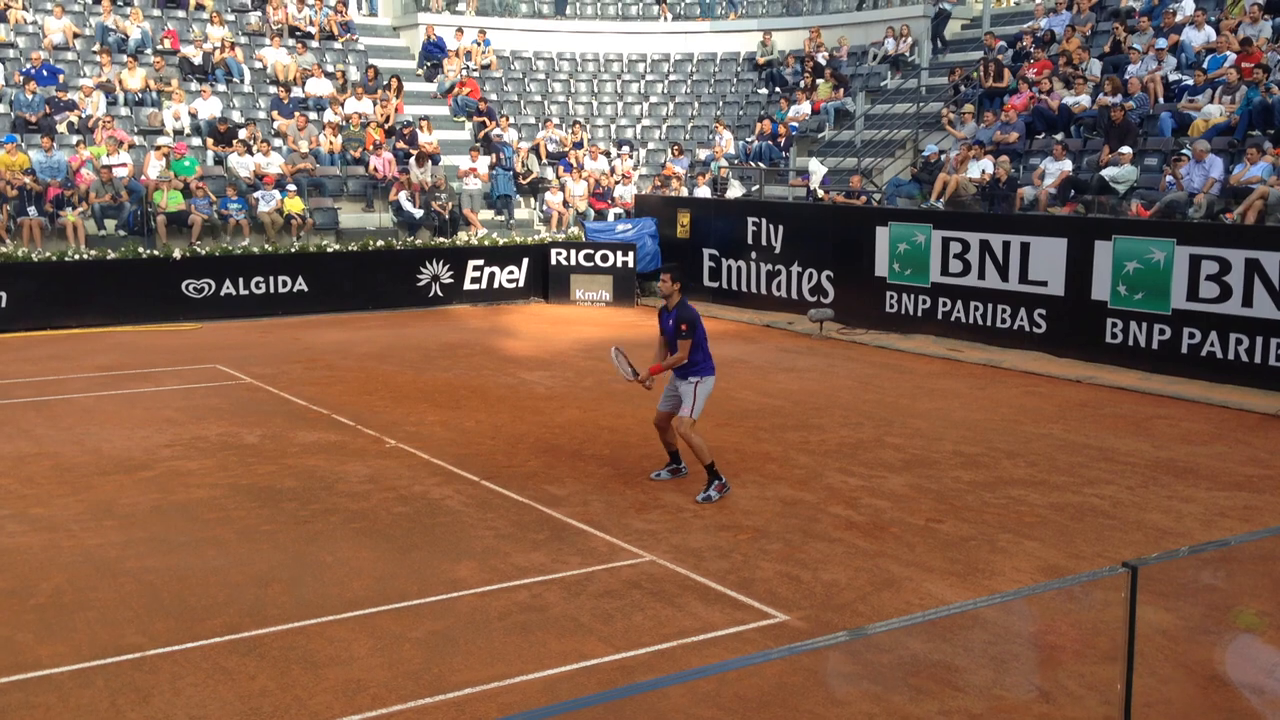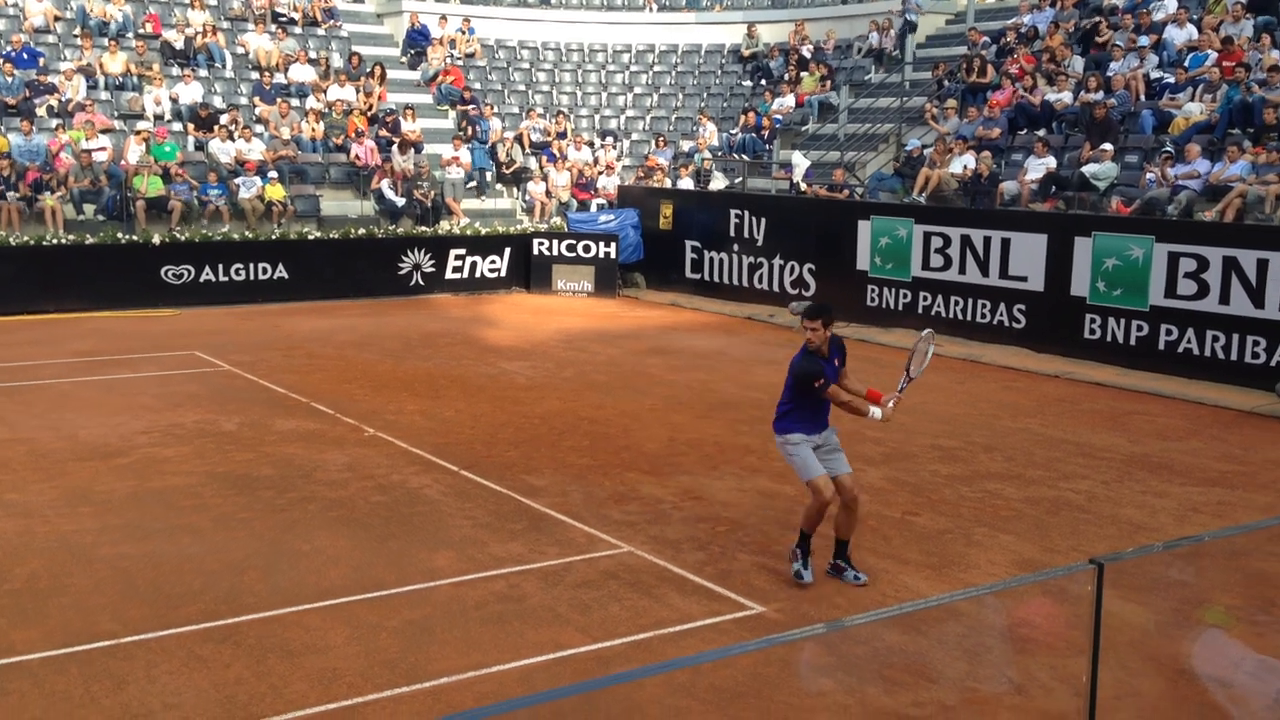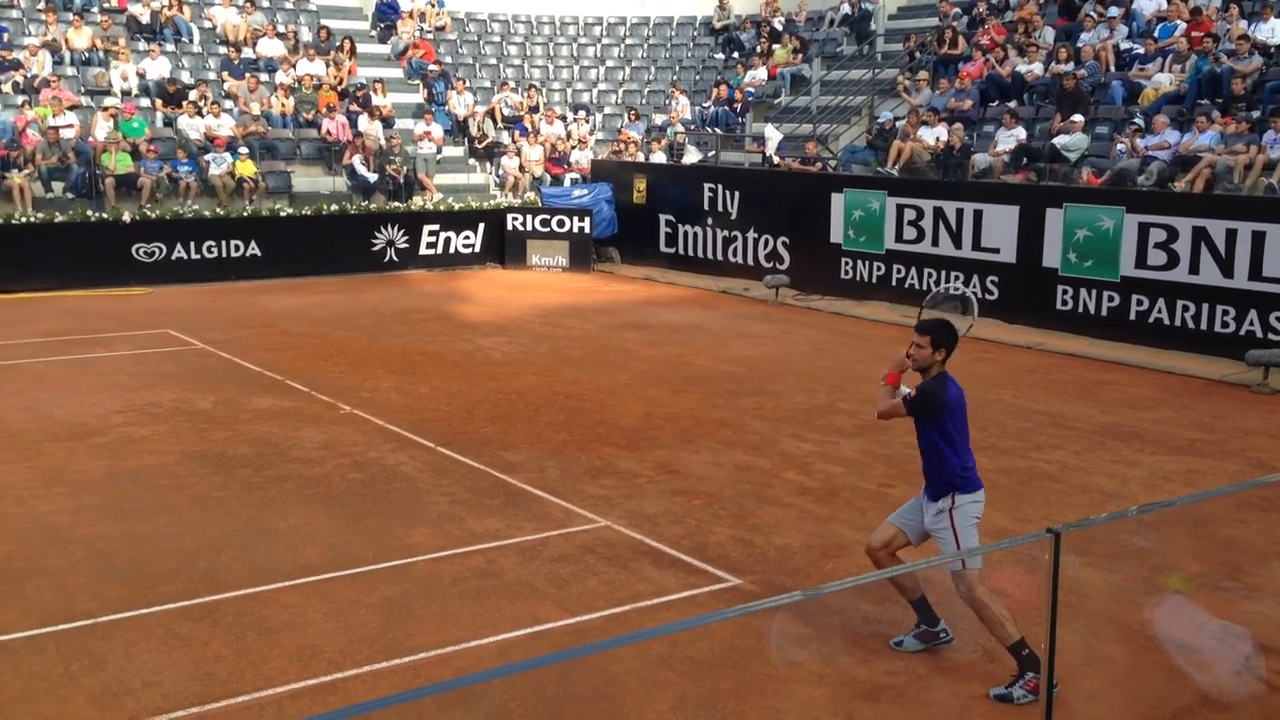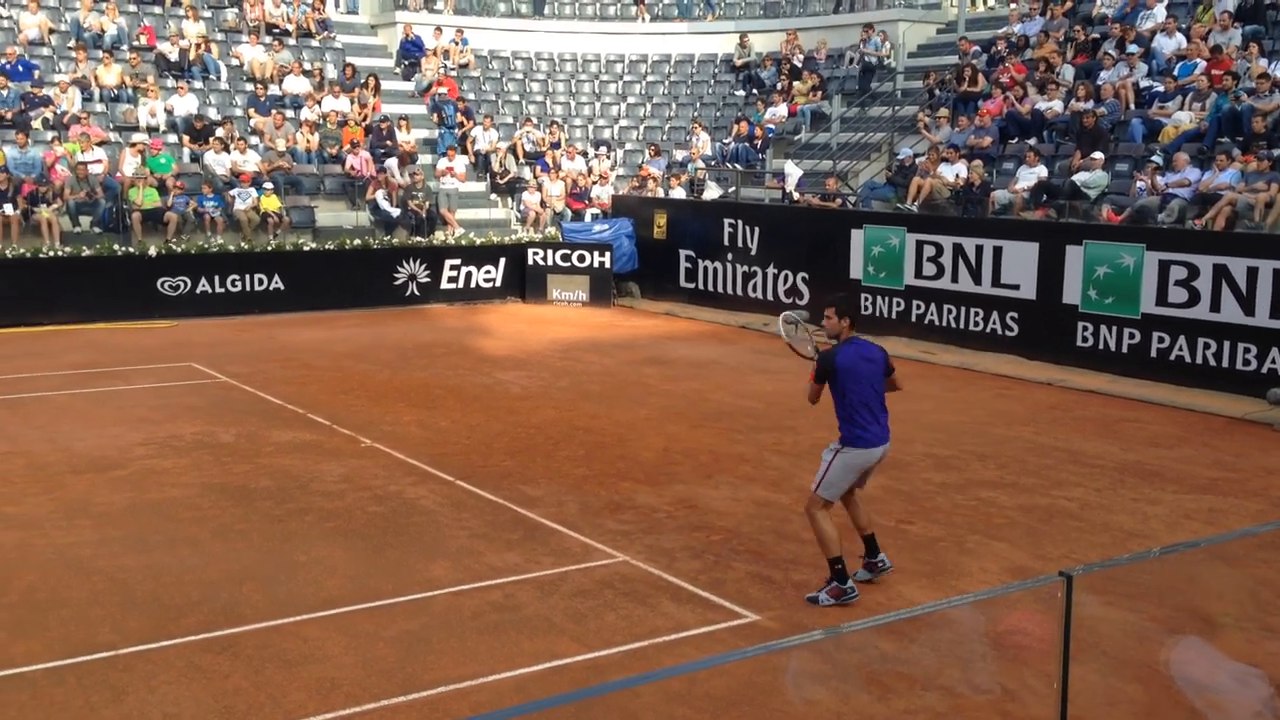
dt=1s
person 1, frame 1
left shoulder: (685, 315)
right shoulder: (663, 312)
left elbow: (682, 356)
right elbow: (662, 346)
left wrist: (651, 371)
right wrist: (652, 373)
left hip: (698, 378)
right hip: (679, 376)
left knee: (684, 428)
right knee: (660, 421)
left ankle: (717, 480)
right ankle: (677, 465)
person 1, frame 2
left shoulder: (837, 345)
right shoulder: (805, 366)
left elbow: (844, 380)
right elbow: (843, 401)
left wrist: (878, 397)
right wrist: (876, 414)
left hip: (822, 432)
right hip: (793, 435)
left knee: (850, 496)
right knee: (825, 494)
left ankle: (840, 561)
right ankle: (802, 549)
person 1, frame 3
left shoulder: (934, 392)
right shoulder: (937, 386)
left elbow: (882, 410)
left wrist: (892, 376)
left hip: (956, 499)
right hip: (934, 495)
left knee: (970, 588)
right knee: (877, 547)
left ankle: (1030, 669)
right ankle: (931, 626)
person 1, frame 4
left shoulder: (830, 358)
right shoulder: (877, 352)
left elbow: (813, 398)
right elbow: (895, 385)
left wrist: (815, 376)
left hip: (856, 447)
right hip: (880, 442)
left knee: (815, 508)
right knee: (847, 493)
left ankle: (841, 583)
right ankle: (874, 558)
